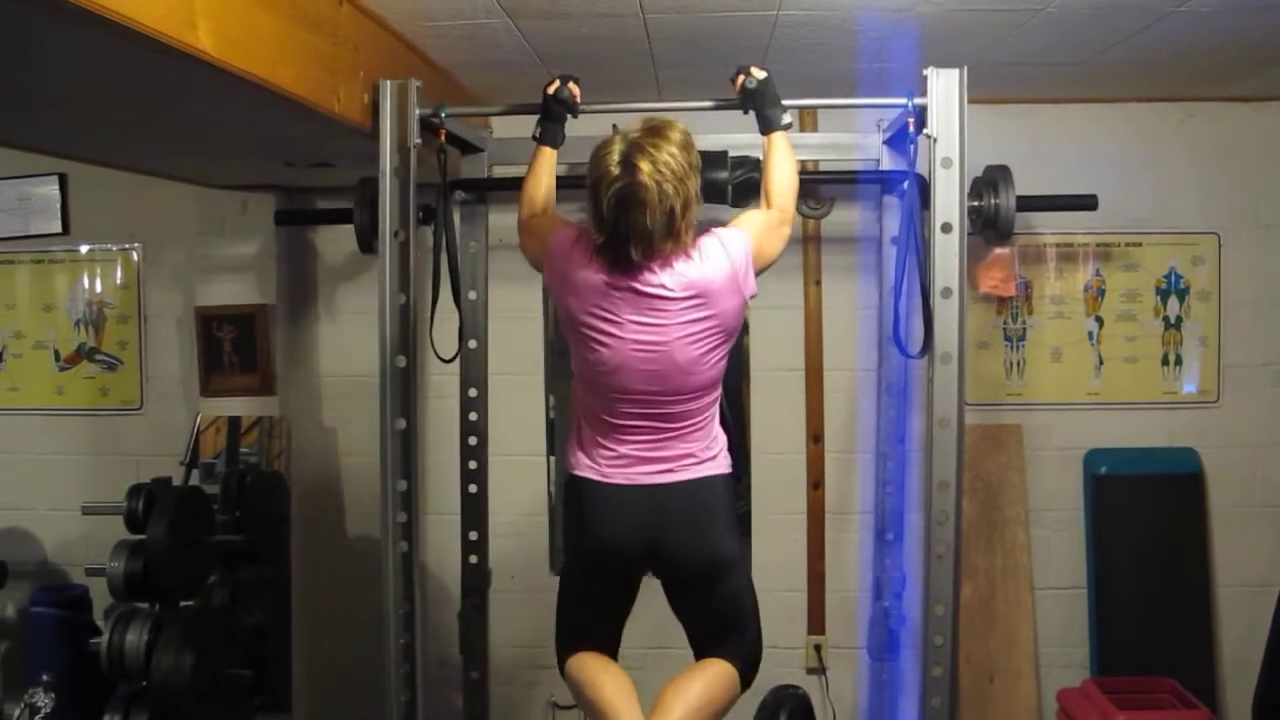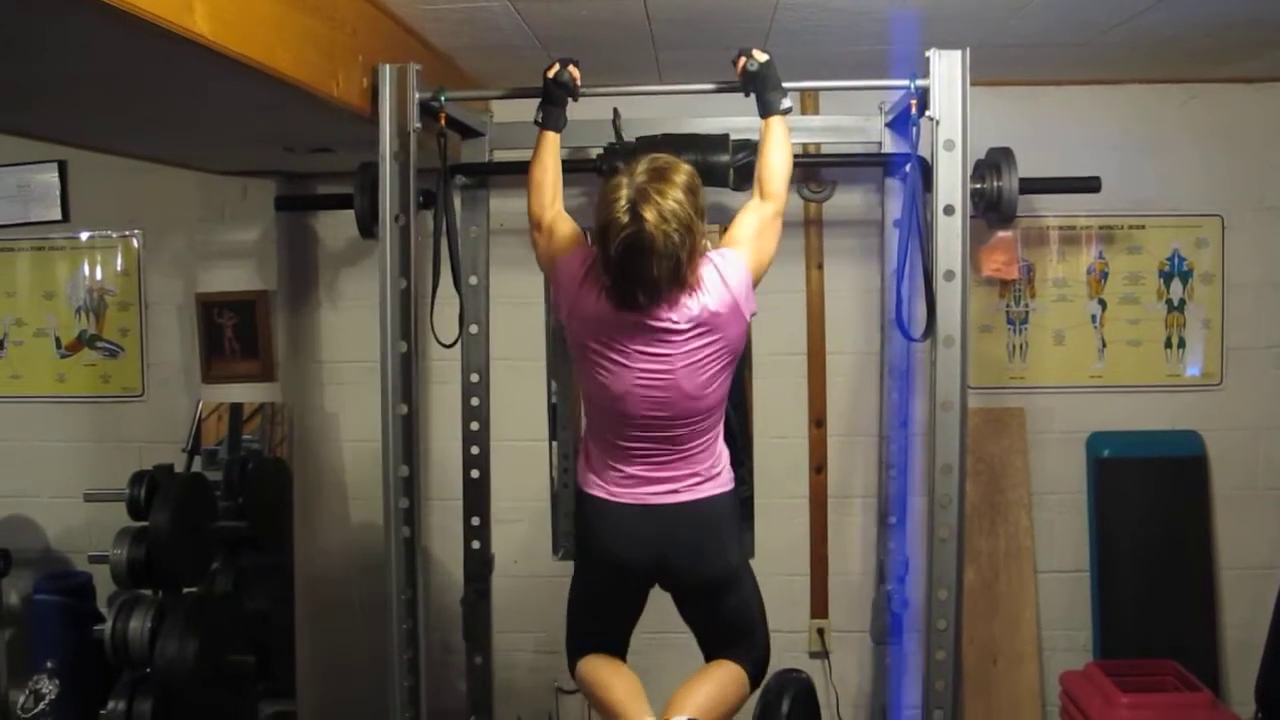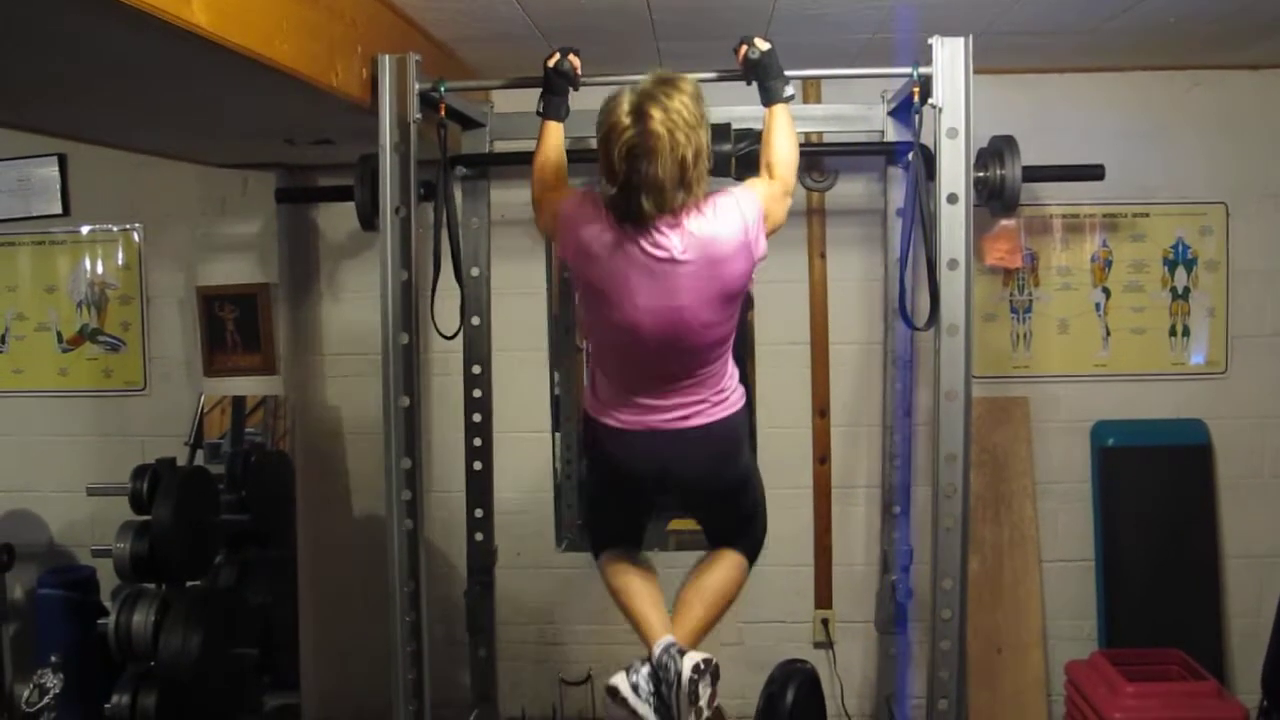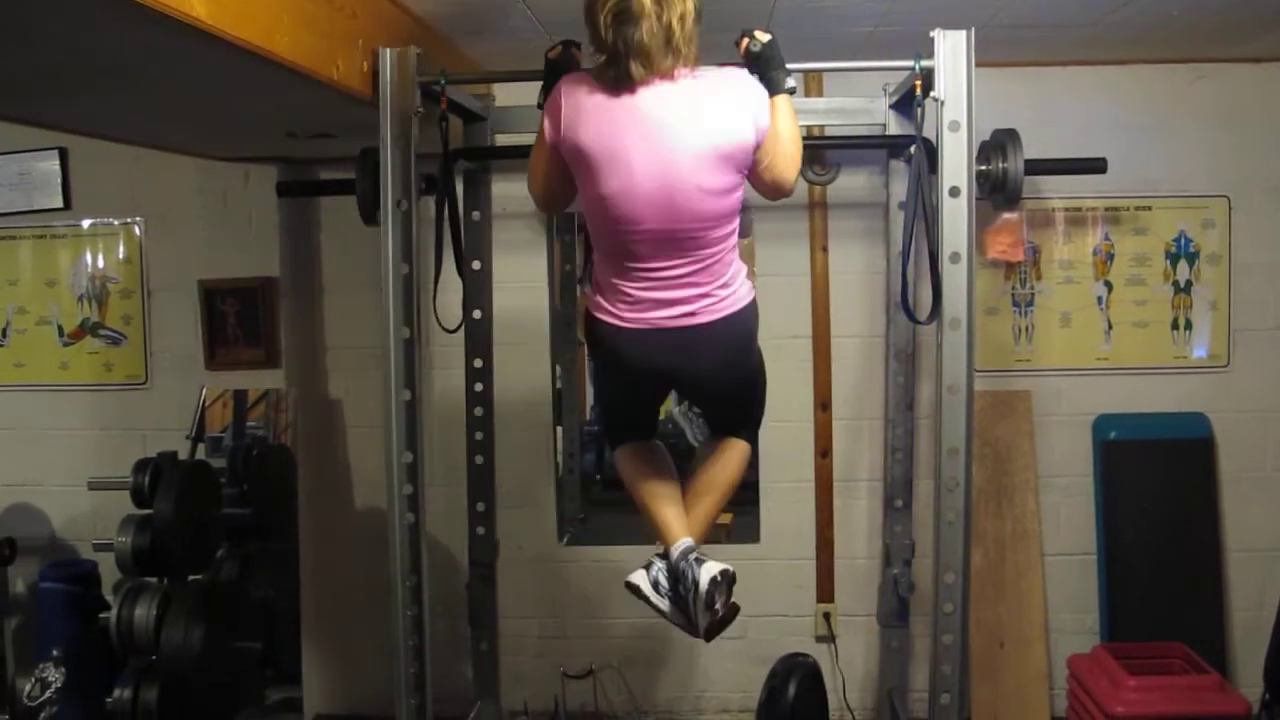
dt=0.4s
person 1, frame 1
left shoulder: (573, 270)
right shoulder: (723, 267)
left elbow: (530, 219)
right elbow: (780, 211)
left wrist: (550, 129)
right wrist: (771, 116)
left hip: (599, 503)
right hip: (696, 503)
left knee: (582, 647)
right knee: (733, 650)
person 1, frame 2
left shoulder: (580, 297)
right shoulder: (725, 295)
left elbow: (544, 217)
right elbow: (769, 201)
left wrist: (552, 114)
right wrist: (771, 99)
left hip: (609, 520)
right hip: (701, 519)
left knee: (591, 652)
right knee: (743, 654)
person 1, frame 3
left shoulder: (587, 232)
right shoulder: (732, 224)
left elbow: (544, 200)
right elbow: (780, 181)
left wrist: (553, 103)
right wrist: (774, 88)
left hip: (616, 438)
right hip: (714, 435)
left knee: (613, 544)
right knee: (738, 538)
left ankle: (660, 648)
right ankle: (679, 655)
person 1, frame 4
left shoulder: (573, 101)
right shoulder: (736, 94)
left elbow: (547, 198)
right elbow: (782, 181)
right wrist: (777, 79)
left hip: (621, 332)
right hip: (719, 329)
left knee: (629, 432)
right knee: (737, 425)
left ankle: (678, 554)
right ankle: (688, 559)
